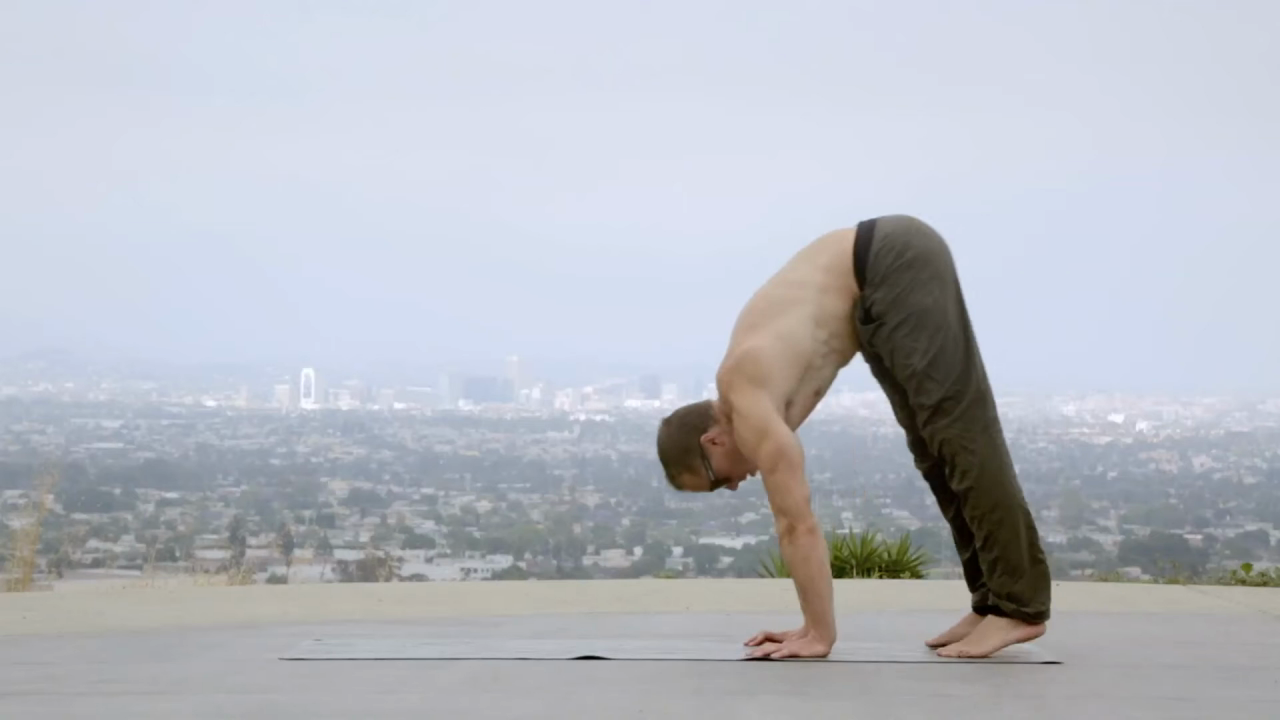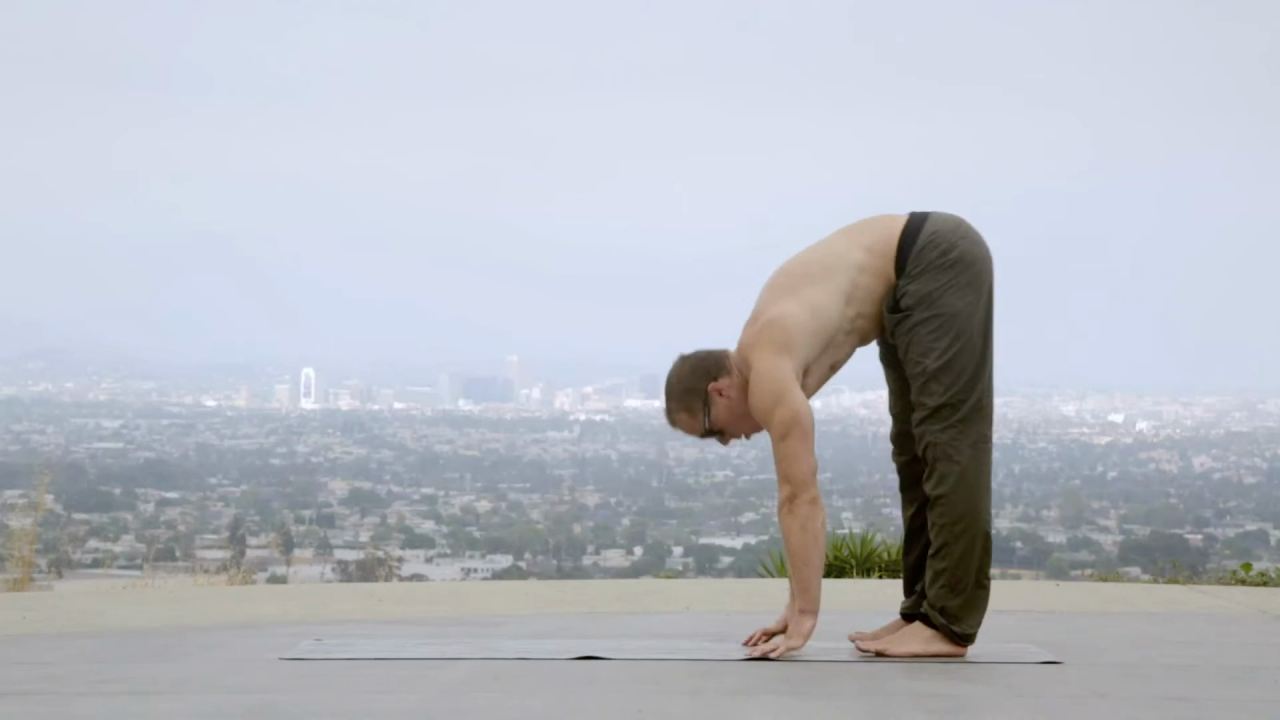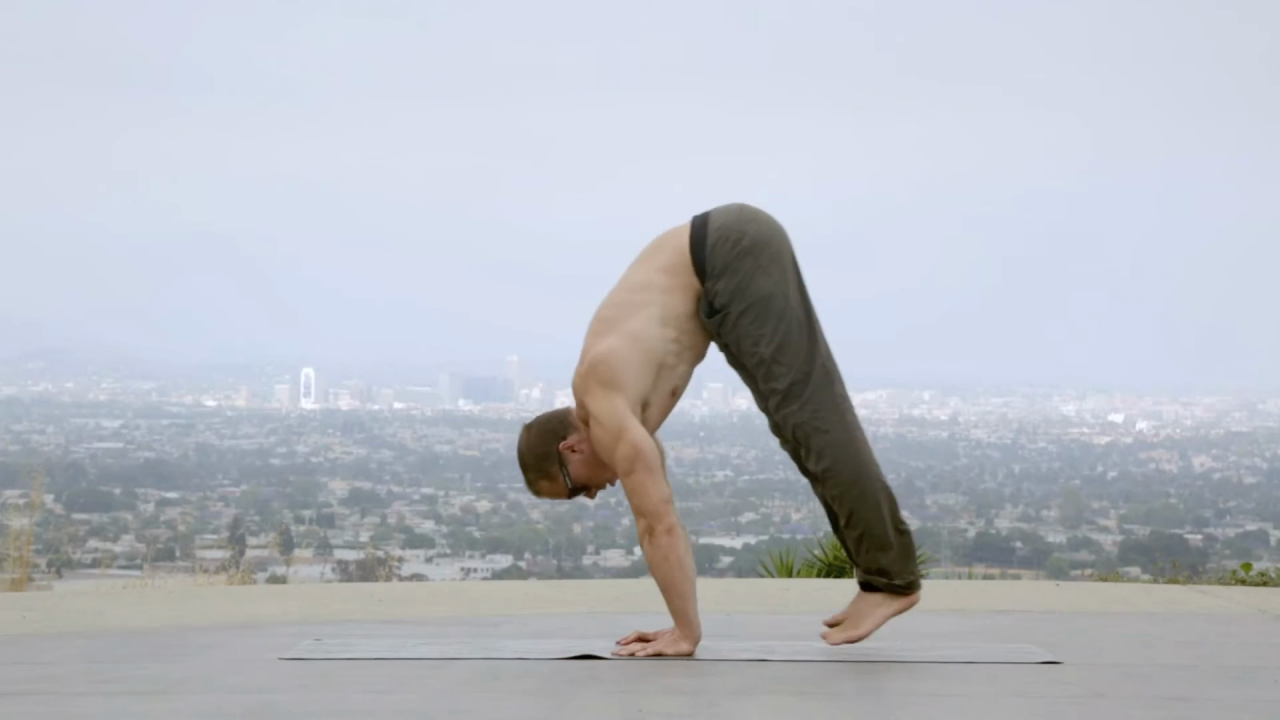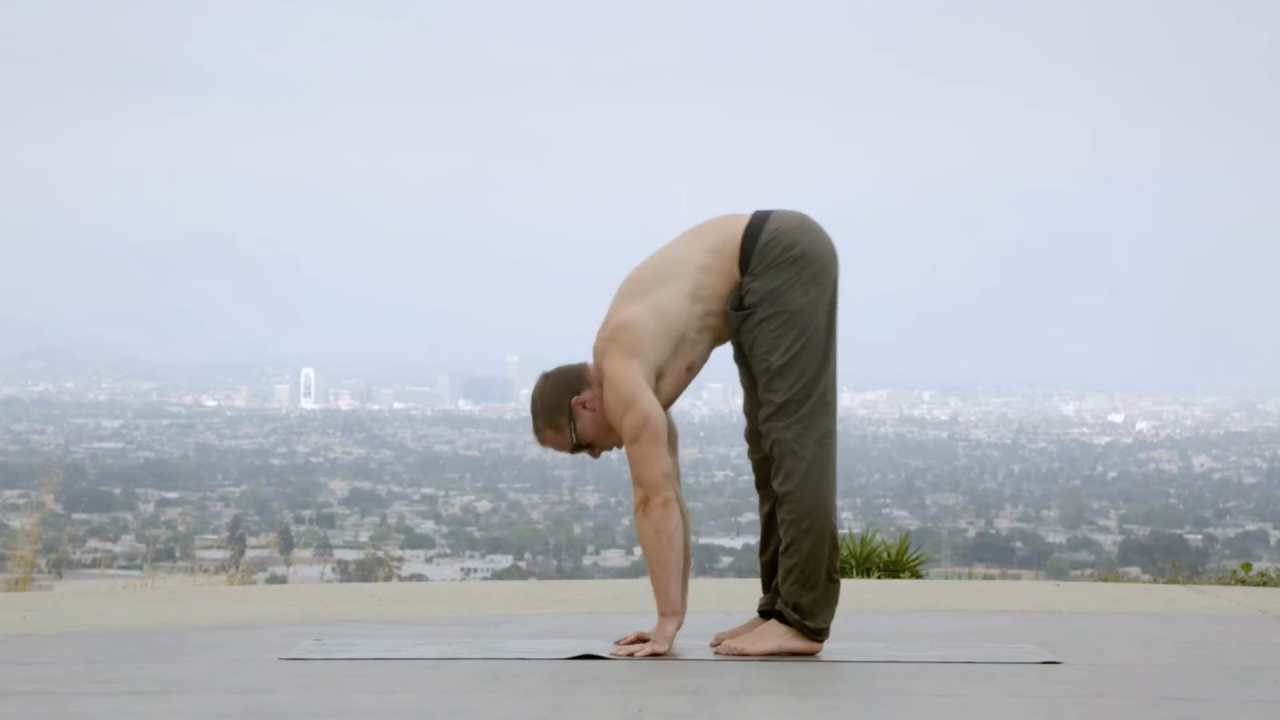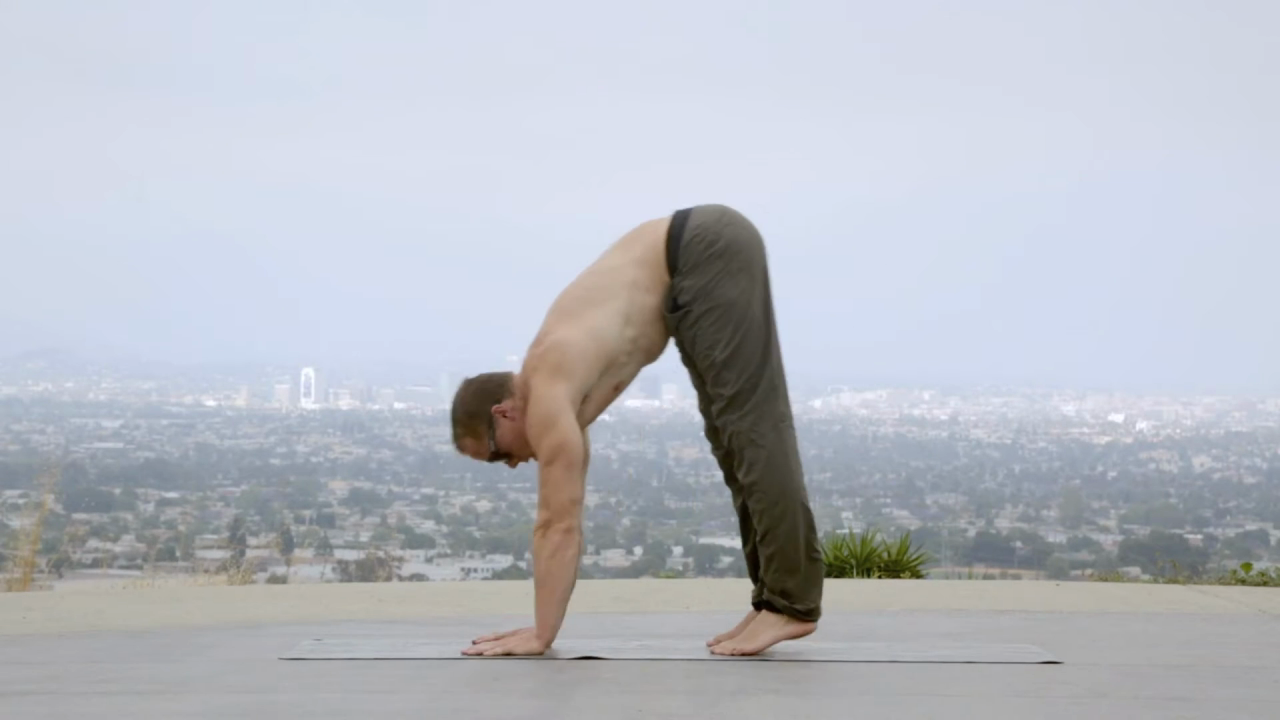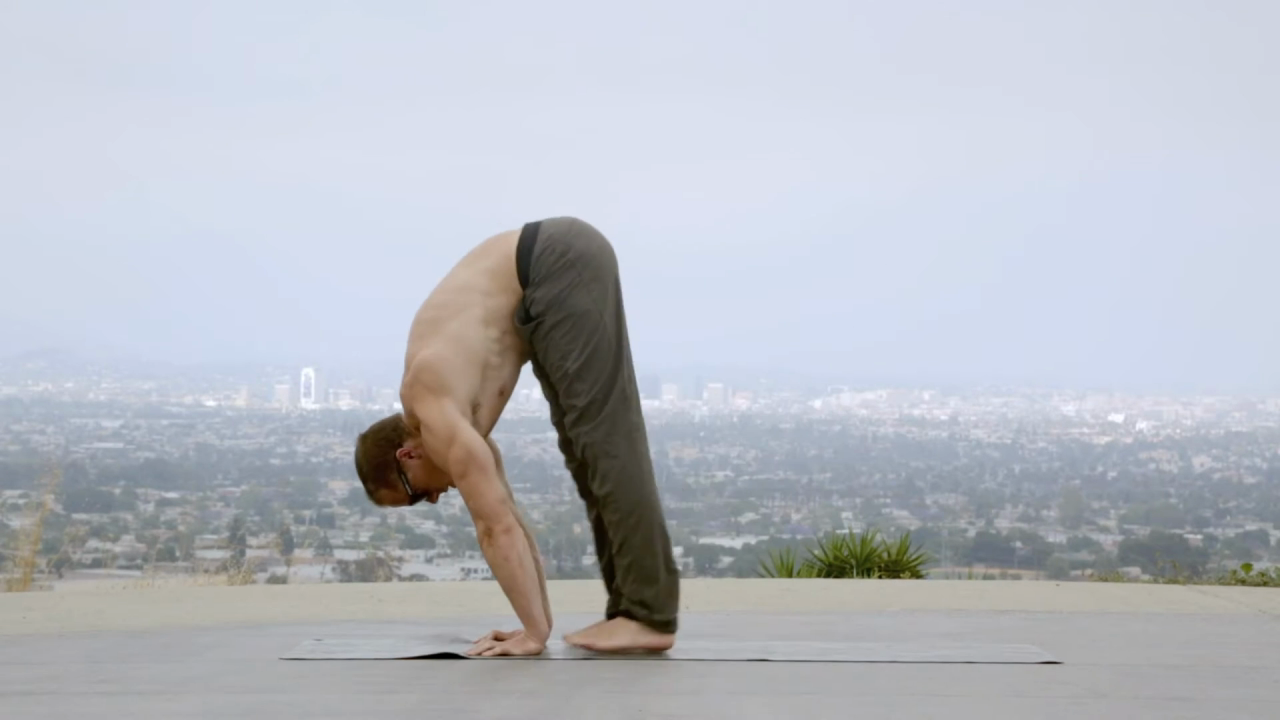
dt=0.4s
person 1, frame 1
left shoulder: (747, 409)
right shoulder: (753, 399)
left elbow: (797, 526)
right elbow: (796, 521)
left wrist: (818, 632)
right wrist: (816, 626)
left hip: (898, 261)
right hip: (887, 268)
left knee: (959, 434)
right knee: (932, 441)
left ankle: (1017, 605)
right ankle: (997, 600)
person 1, frame 2
left shoulder: (768, 376)
right shoulder: (761, 365)
left elbow: (799, 497)
right elbow: (797, 494)
left wrist: (804, 611)
right wrist: (798, 607)
left hip: (938, 260)
right hip: (922, 268)
left knee: (948, 440)
right knee: (917, 445)
left ankle: (949, 621)
right ankle: (926, 611)
person 1, frame 3
left shoulder: (605, 415)
right shoulder: (623, 406)
left elbow: (659, 527)
right elbow: (663, 523)
left wrist: (687, 633)
right wrist: (686, 626)
left hip: (735, 252)
right hip: (733, 257)
left knee: (809, 418)
right knee: (797, 421)
left ankle: (890, 578)
right ankle: (881, 573)
person 1, frame 4
left shoulder: (620, 381)
right shoulder: (637, 380)
left elbow: (656, 501)
right elbow: (668, 497)
left wrist: (669, 619)
right wrist: (676, 608)
left hip: (783, 255)
right hip: (779, 262)
left knee: (794, 438)
right knee: (772, 440)
left ankle: (802, 618)
right ankle: (784, 609)
person 1, frame 5
left shoulder: (544, 401)
right shoulder: (565, 401)
left elbow: (558, 524)
right elbow: (566, 518)
left wrist: (540, 632)
right wrist: (547, 625)
left hip: (709, 249)
right hip: (702, 256)
left knee: (749, 429)
right knee: (737, 431)
left ankle: (788, 604)
right ankle: (779, 600)
person 1, frame 6
left shoulder: (436, 423)
right shoulder: (458, 418)
left elbow: (498, 528)
right elbow: (505, 522)
left wrist: (536, 631)
right wrist: (538, 624)
left hip: (561, 261)
right hip: (561, 263)
left knee: (605, 442)
right knee: (588, 446)
left ankle: (649, 613)
right ankle: (633, 608)
